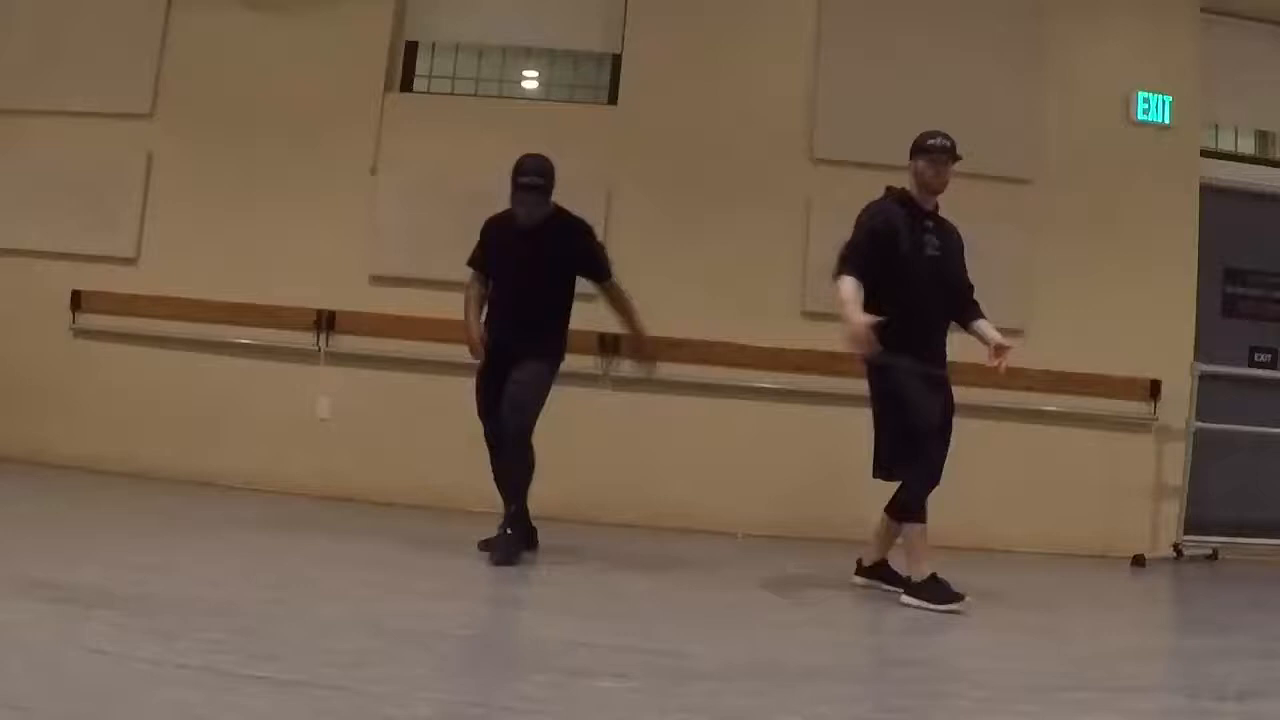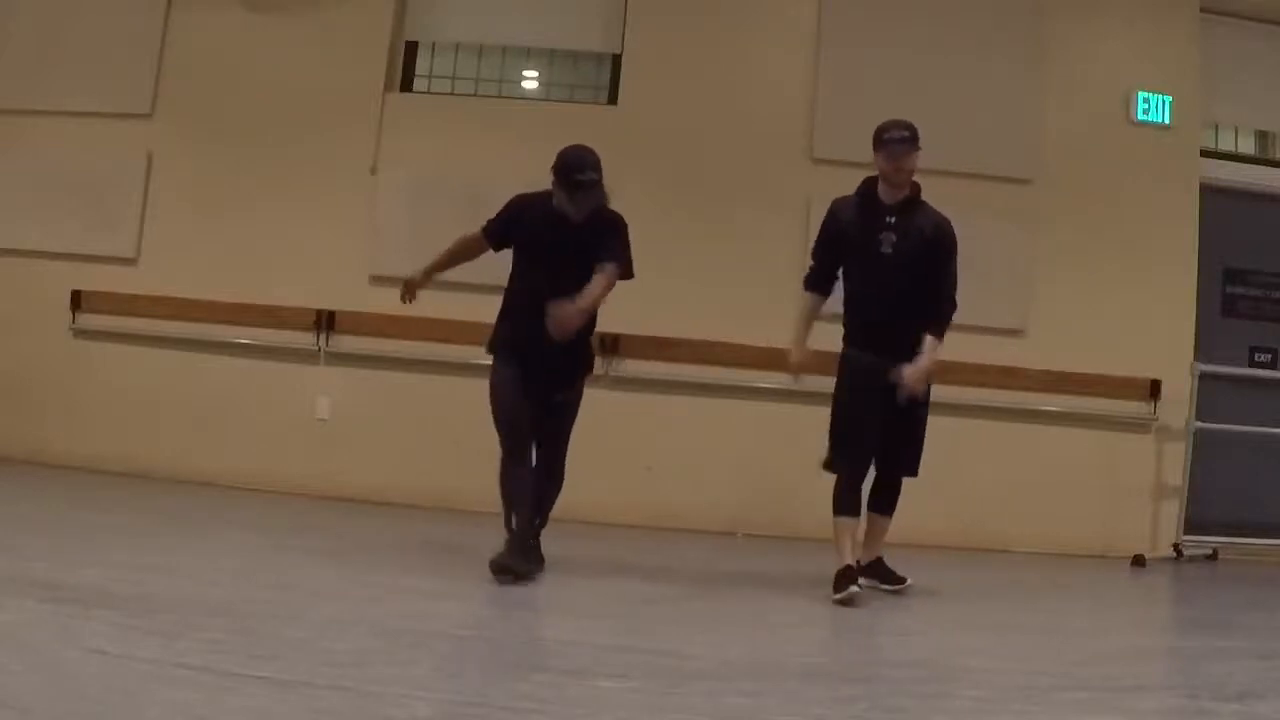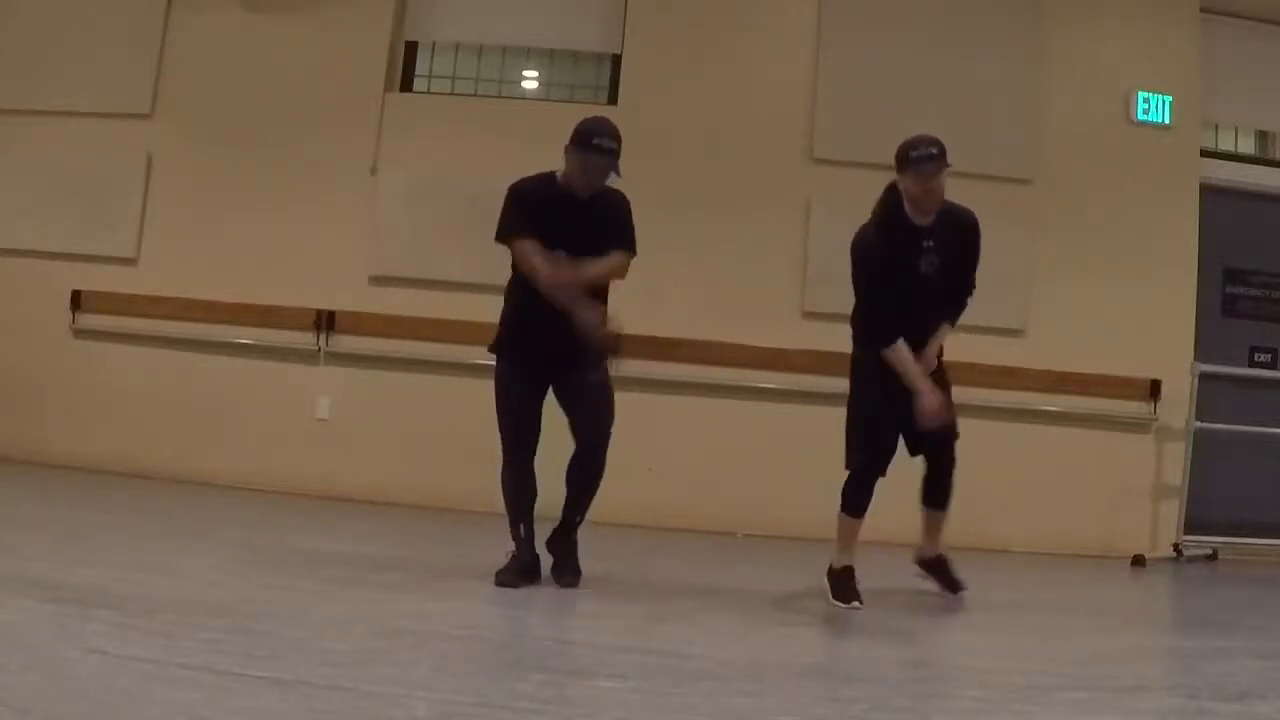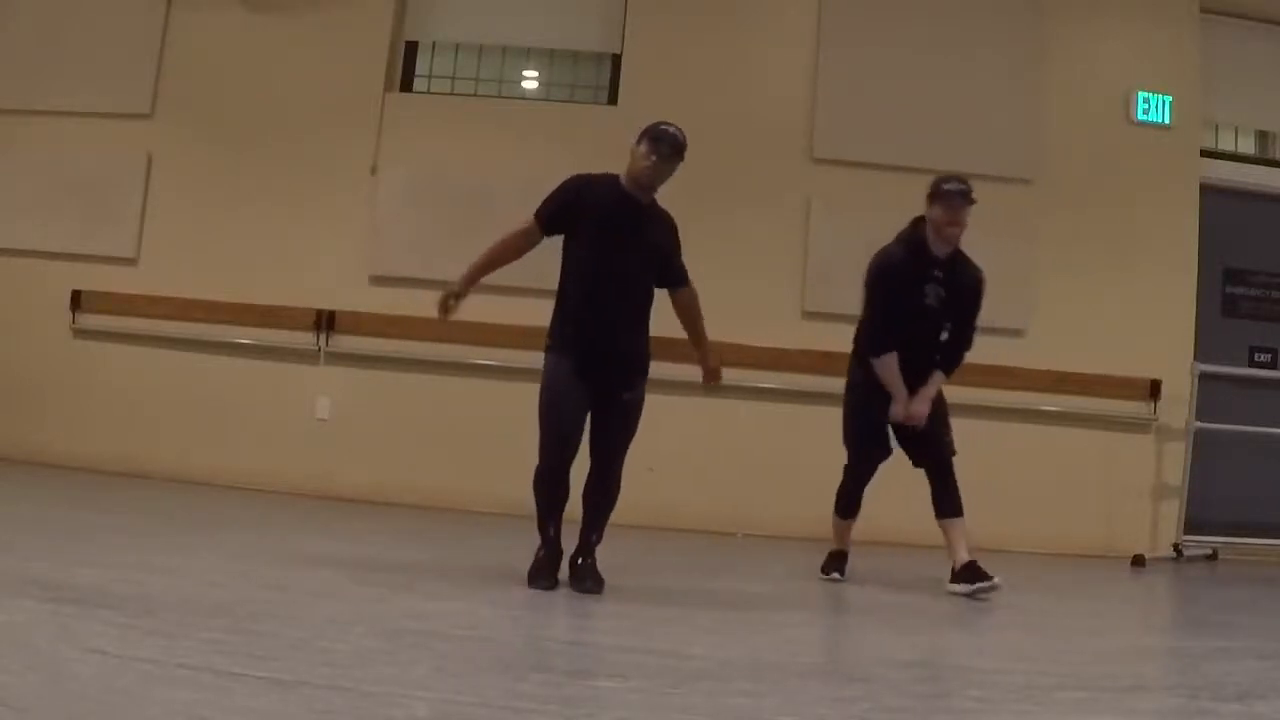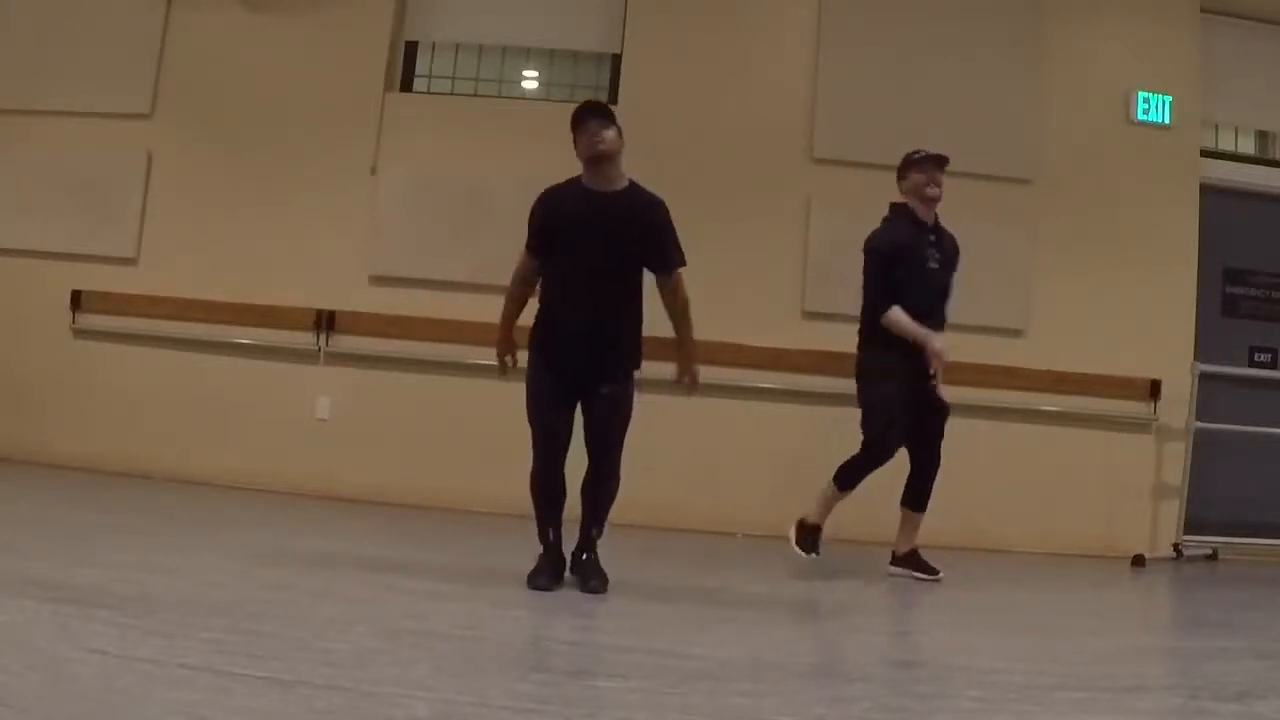
dt=1s
person 1, frame 1
left shoulder: (571, 232)
right shoulder: (496, 228)
left elbow: (608, 283)
right elbow: (479, 283)
left wrist: (637, 333)
right wrist: (472, 323)
left hip: (539, 352)
right hip: (495, 349)
left knee: (514, 428)
right knee: (496, 436)
left ankle: (514, 527)
right ankle: (517, 525)
person 1, frame 2
left shoulder: (609, 227)
right shoulder: (524, 210)
left elbow: (607, 275)
right elbow: (476, 242)
left wrist: (579, 308)
right wrist: (426, 274)
left hip: (566, 359)
right hip: (514, 351)
left knee: (551, 453)
right knee: (515, 445)
left ankle: (531, 539)
right ankle: (516, 542)
person 1, frame 3
left shoulder: (614, 206)
right shoulder: (527, 194)
left elbow: (619, 263)
right elbow: (527, 259)
left wrist: (575, 277)
right wrist: (576, 305)
left hip: (581, 351)
right hip: (520, 346)
left knee: (594, 443)
right knee: (518, 451)
left ankle: (565, 535)
right ankle: (523, 551)
person 1, frame 4
left shoulder: (663, 227)
right shoulder: (583, 192)
left elbow: (681, 290)
right elbow: (526, 236)
left wrist: (704, 352)
right wrist: (467, 280)
left hip: (628, 362)
right hip: (570, 351)
left knee: (608, 464)
right knee: (556, 453)
left ankle: (585, 557)
right ankle: (547, 549)
person 1, frame 5
left shoulder: (648, 209)
right shoulder: (555, 201)
left elbow: (671, 280)
right elbow: (529, 268)
left wrist: (686, 349)
right wrist: (505, 328)
left hip: (614, 358)
right hip: (552, 353)
left knee: (605, 458)
right knee: (548, 456)
left ankle: (586, 552)
right ankle: (550, 552)
person 2, frame 1
left shoulder: (948, 235)
right shoulder: (883, 216)
left elbow: (960, 300)
right elbow: (851, 267)
left wrist: (991, 336)
right wrist: (853, 312)
left hip: (933, 364)
right hip: (893, 360)
left knee: (925, 467)
right knee: (918, 460)
left ankle: (874, 560)
right ankle: (921, 576)
person 2, frame 2
left shoulder: (935, 227)
right shoulder: (845, 213)
left elbow: (942, 303)
right elbow: (820, 278)
left wrist: (925, 362)
right wrist: (800, 338)
left hip: (912, 363)
right hip: (861, 356)
left knee: (895, 464)
right knee: (852, 460)
left ankle: (871, 557)
right ankle: (846, 565)
person 2, frame 3
left shoulder: (962, 226)
right shoulder: (873, 239)
left elbow: (960, 289)
right elbow: (878, 325)
left wrist: (935, 345)
right wrist: (918, 386)
left hip: (925, 354)
right hip: (878, 361)
left knee: (943, 456)
right knee: (869, 461)
left ankle: (931, 551)
right ankle: (842, 566)
person 2, frame 4
left shoulder: (968, 277)
right shoulder: (891, 262)
left elbow: (958, 345)
right elbow: (875, 337)
left wrist: (923, 397)
right wrist: (898, 397)
left hip: (924, 382)
right hip: (870, 381)
left knee: (942, 466)
right knee: (861, 466)
left ankle: (963, 566)
right ankle: (838, 552)
person 2, frame 5
left shoulder: (947, 243)
right shoulder: (889, 236)
right elbow: (879, 304)
left wrist: (935, 353)
right wrist: (926, 337)
left hip: (918, 365)
right hip: (882, 359)
left knee: (927, 458)
right knee: (880, 445)
left ankle: (904, 551)
right ankle: (811, 522)
